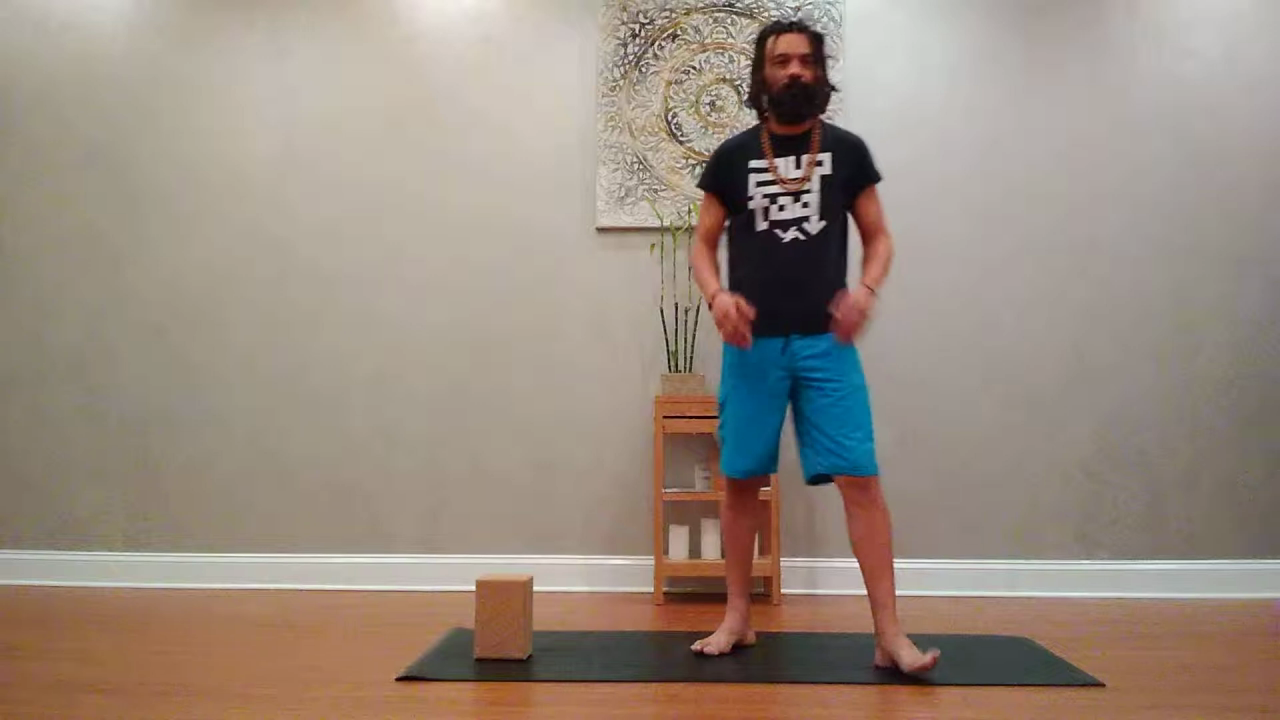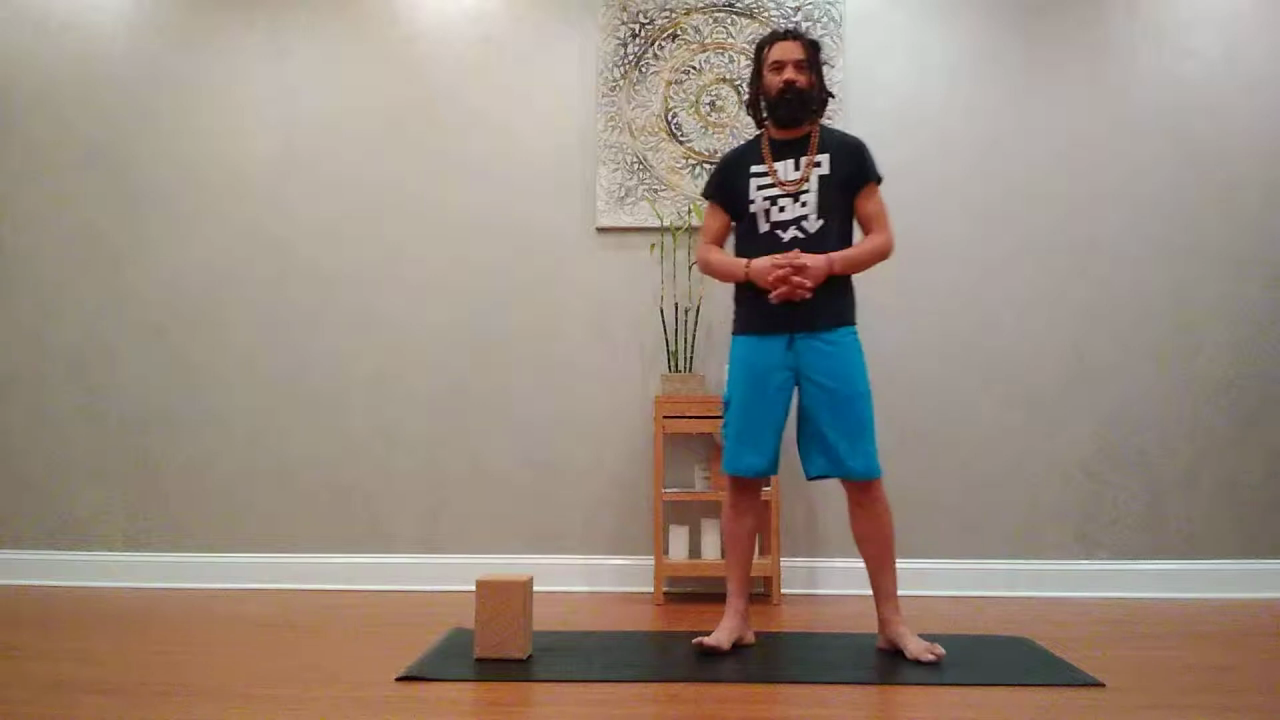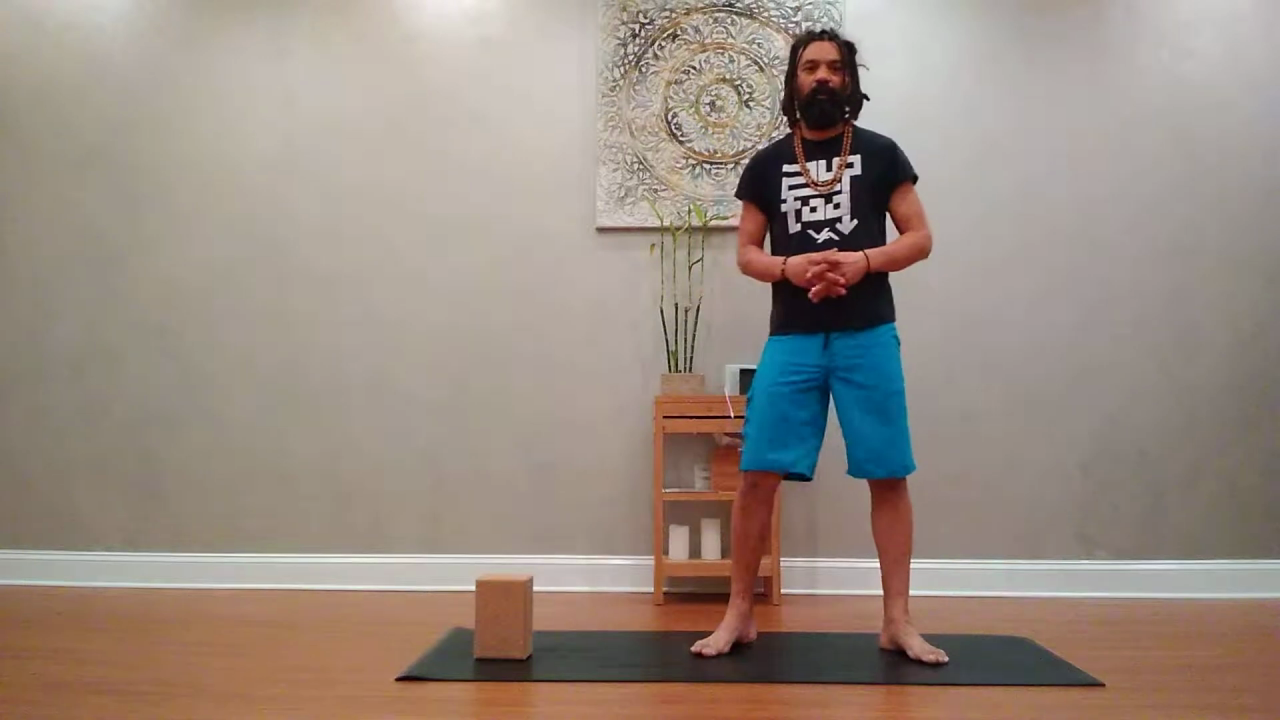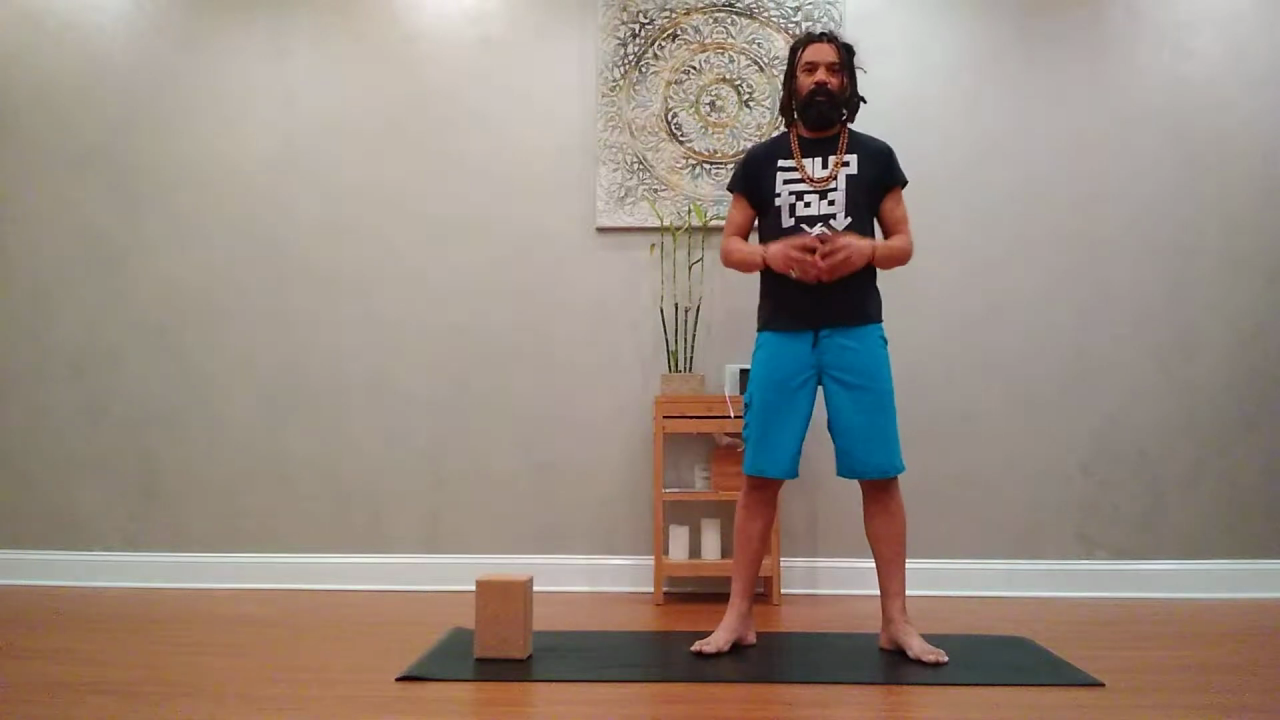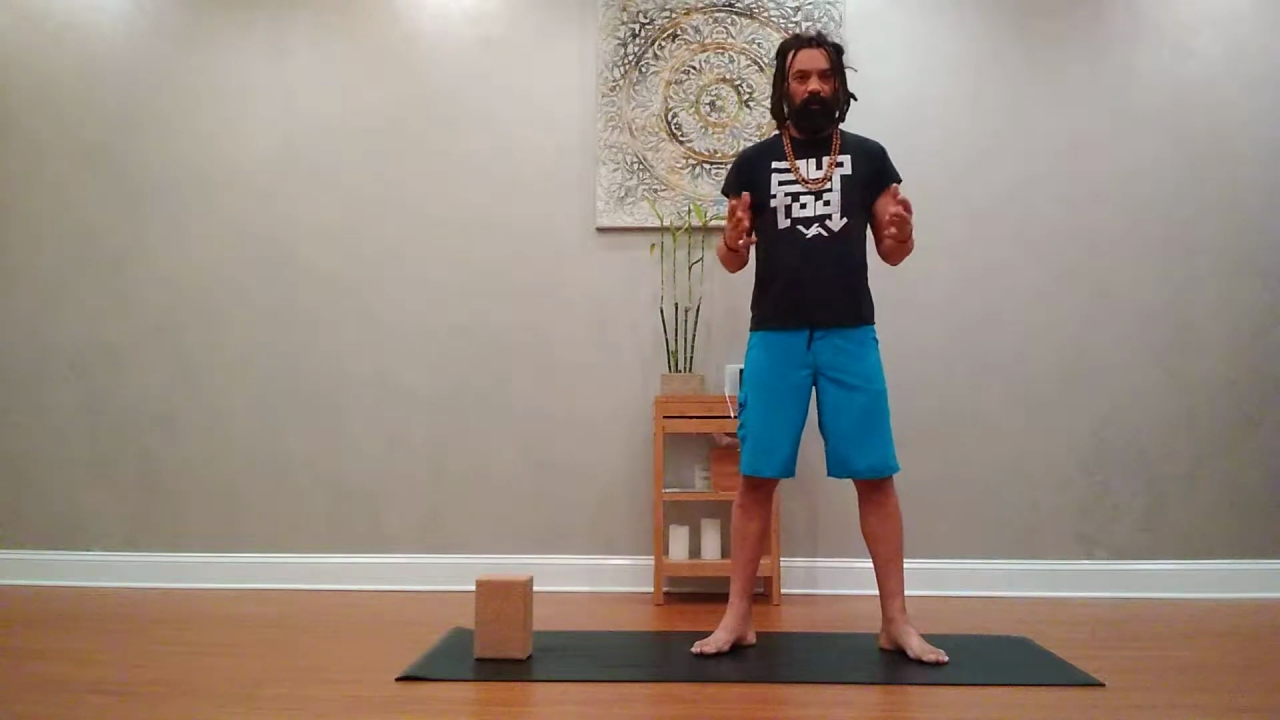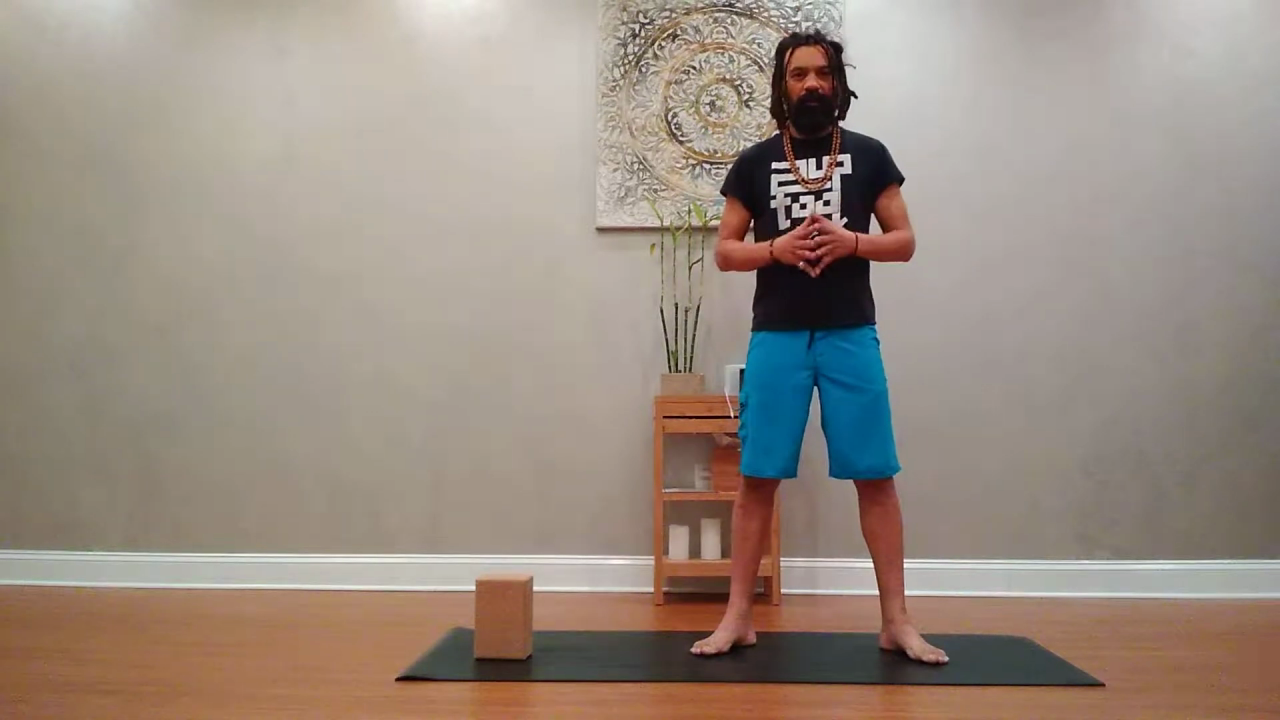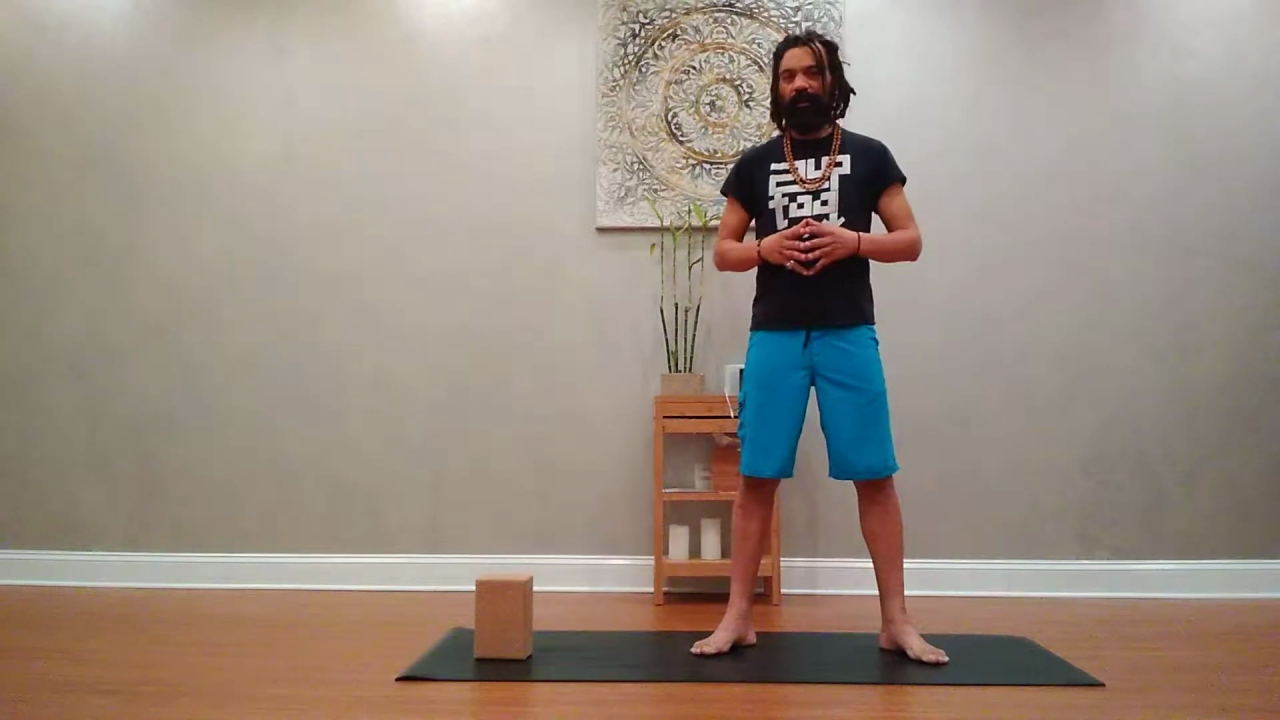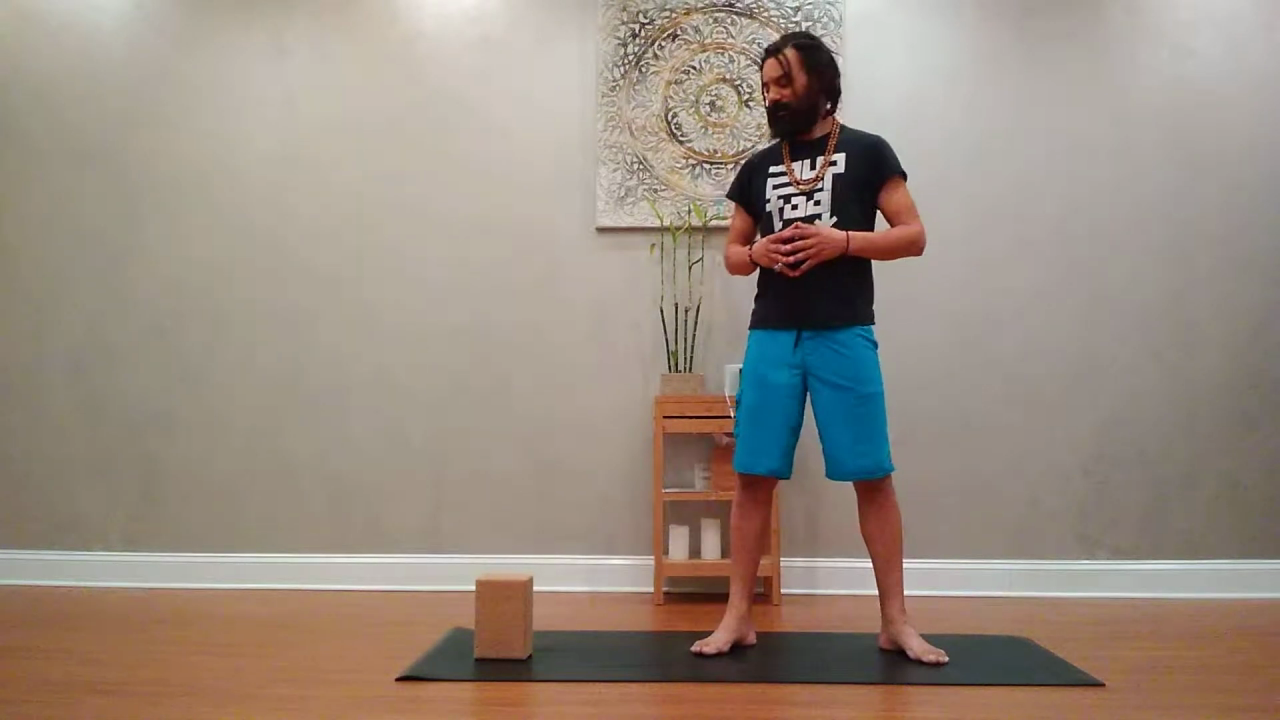
dt=0.4s
person 1, frame 1
left shoulder: (848, 150)
right shoulder: (733, 155)
left elbow: (878, 235)
right elbow: (703, 241)
left wrist: (866, 289)
right wrist: (716, 295)
left hip: (825, 340)
right hip: (755, 341)
left knee: (860, 477)
right knee: (740, 479)
left ankle: (889, 633)
right ankle: (737, 617)
person 1, frame 2
left shoulder: (848, 152)
right shoulder: (736, 164)
left elbow: (881, 239)
right elbow: (706, 251)
left wrist: (824, 264)
right wrist: (751, 268)
left hip: (832, 336)
right hip: (757, 340)
left knee: (862, 477)
right knee: (744, 477)
left ankle: (890, 619)
right ankle: (736, 615)
person 1, frame 3
left shoulder: (881, 153)
right shoulder: (767, 164)
left elbow: (919, 239)
right elbow: (746, 252)
left wrist: (863, 261)
right wrist: (790, 266)
left hip: (867, 336)
right hip: (791, 338)
left knee: (889, 477)
right knee: (757, 474)
left ankle: (897, 621)
right ankle: (739, 614)
person 1, frame 4
left shoulder: (875, 155)
right shoulder: (761, 159)
left elbow: (903, 243)
right elbow: (729, 246)
left wrist: (866, 250)
right wrist: (772, 254)
left hip: (857, 333)
right hip: (781, 336)
left knee: (880, 477)
right knee: (761, 477)
left ankle: (896, 620)
right ankle: (738, 615)
person 1, frame 5
left shoulder: (869, 156)
right shoulder: (753, 162)
left elbow: (892, 251)
right elbow: (731, 261)
left wrist: (902, 231)
right wrist: (733, 239)
left hip: (850, 336)
right hip: (774, 337)
left knee: (874, 475)
right knee: (756, 477)
left ankle: (895, 620)
right ankle: (738, 616)
person 1, frame 6
left shoulder: (869, 154)
right shoulder: (755, 162)
left elbow: (905, 241)
right elbow: (725, 251)
left wrist: (855, 241)
right wrist: (772, 249)
left hip: (851, 335)
right hip: (777, 338)
left knee: (875, 476)
right knee: (758, 478)
left ankle: (896, 620)
right ankle: (738, 616)
person 1, frame 7
left shoulder: (869, 155)
right shoulder: (755, 163)
left elbow: (910, 241)
right elbow: (723, 251)
left wrist: (851, 241)
right wrist: (766, 247)
left hip: (849, 336)
right hip: (774, 338)
left knee: (874, 476)
right knee: (757, 478)
left ankle: (895, 620)
right ankle: (738, 616)
person 1, frame 8
left shoulder: (868, 151)
right shoulder: (758, 166)
left elbow: (913, 236)
right elbow: (732, 253)
left wrist: (840, 240)
right wrist: (760, 253)
left hip: (845, 336)
right hip: (771, 338)
left knee: (872, 477)
right knee: (754, 477)
left ankle: (895, 621)
right ankle: (738, 616)
